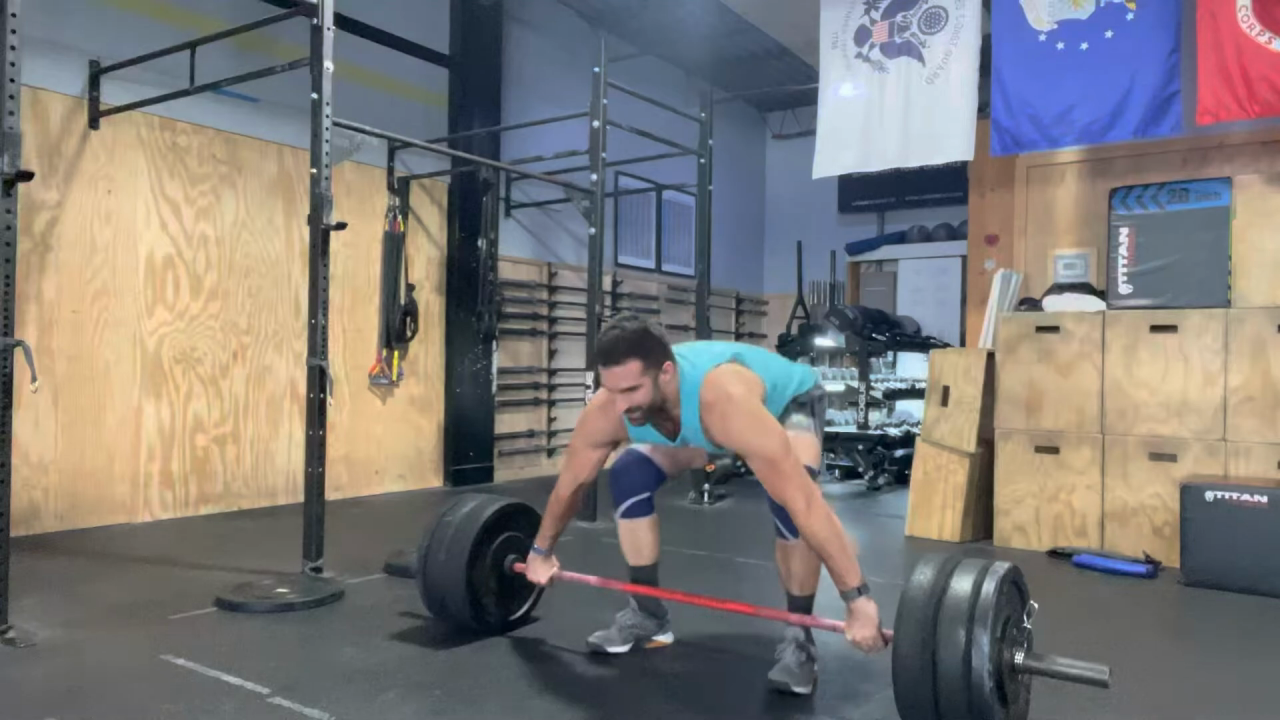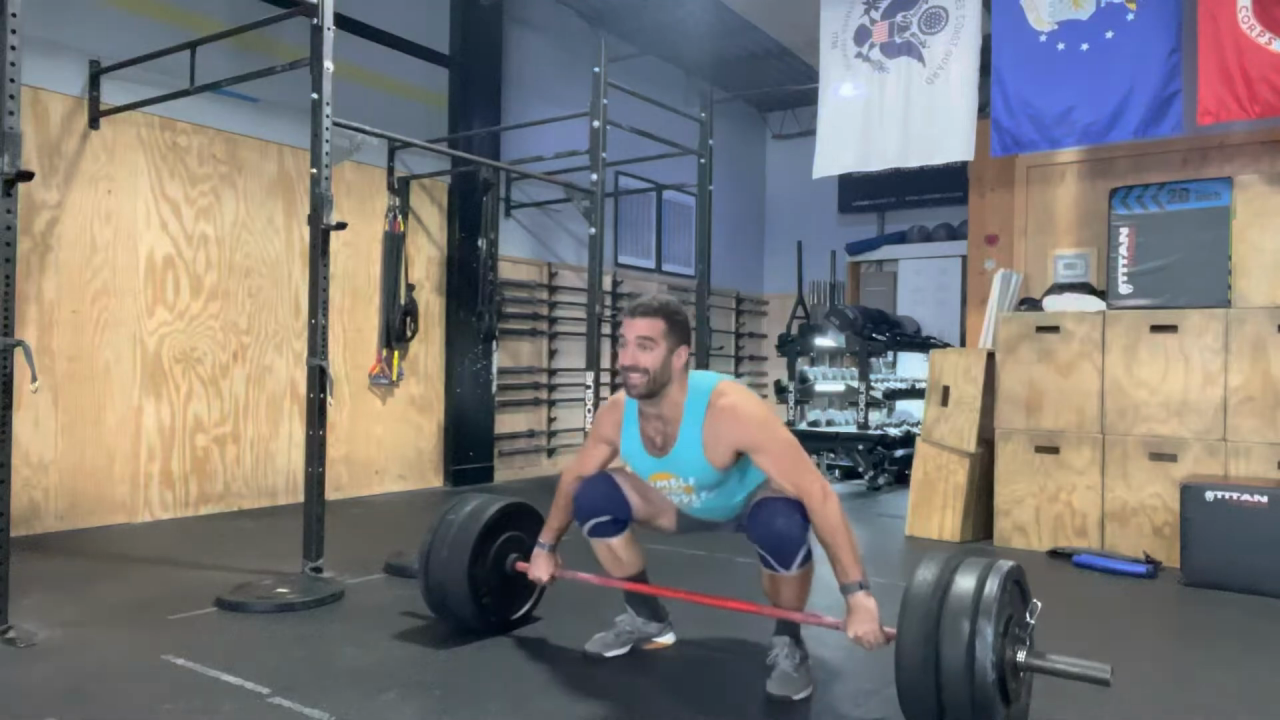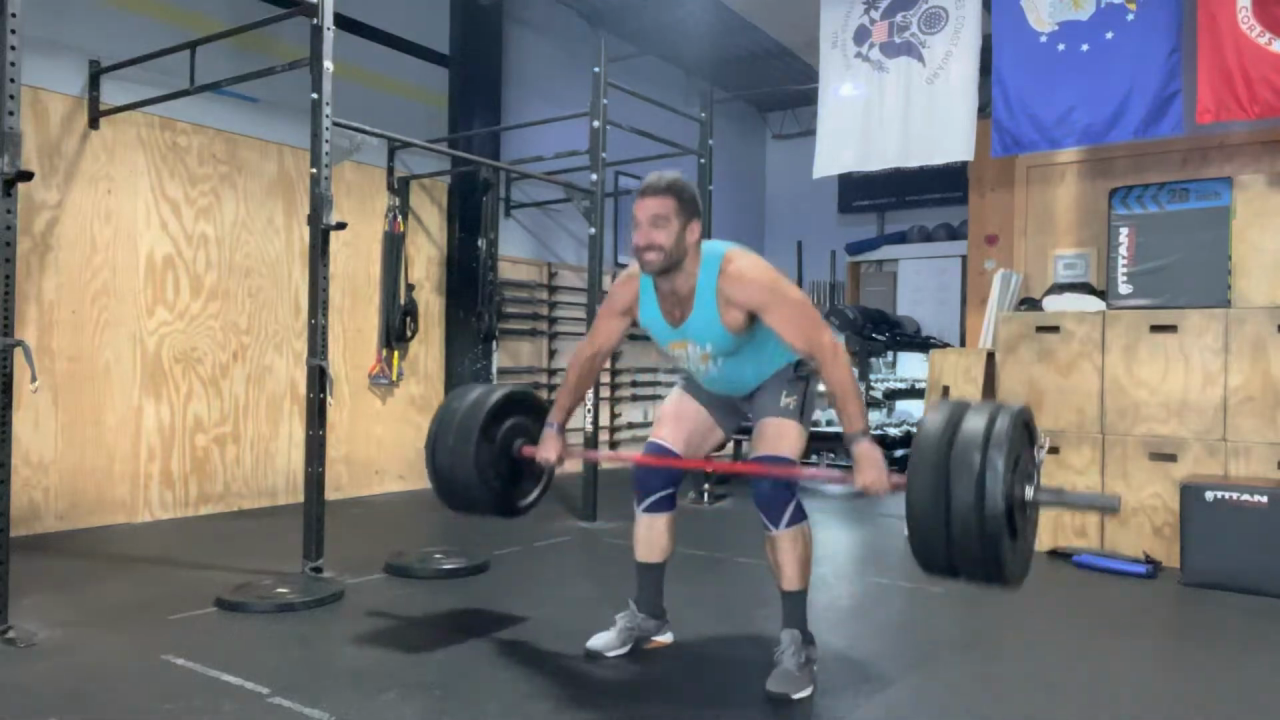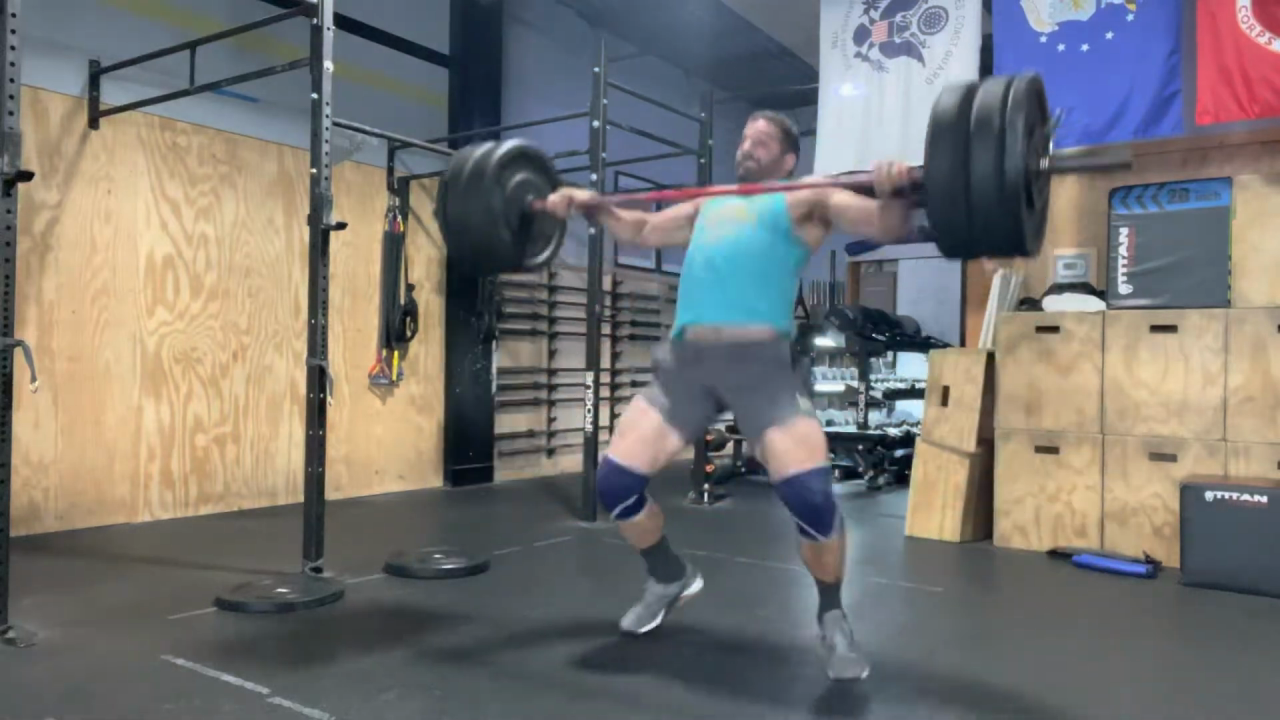
dt=0.5s
person 1, frame 1
left shoulder: (724, 399)
right shoulder: (606, 410)
left elbow: (804, 501)
right elbow: (571, 482)
left wrist: (858, 601)
right wrist: (541, 551)
left hip: (788, 400)
left knee: (787, 502)
right knee: (629, 478)
left ankle: (798, 639)
right ankle: (647, 615)
person 1, frame 2
left shoulder: (729, 410)
right shoulder: (616, 412)
left elbow: (817, 494)
right elbow: (576, 476)
left wrist: (858, 597)
right wrist: (545, 547)
left hip: (757, 496)
right hip: (688, 503)
left knee: (781, 529)
right knee: (592, 499)
left ankle: (788, 643)
right ankle: (646, 617)
person 1, frame 3
left shoulder: (739, 276)
right shoulder: (633, 286)
left elbow: (826, 348)
right elbow: (590, 354)
left wrist: (860, 441)
right wrist: (554, 426)
left hip: (778, 374)
right hip: (708, 383)
left knee: (772, 487)
right knee: (653, 479)
left ankle: (797, 642)
right ankle: (648, 619)
person 1, frame 4
left shoulder: (802, 198)
right shoulder: (710, 204)
left elbow: (882, 220)
right elbow: (639, 227)
left wrist: (893, 194)
right wrist: (587, 205)
left hip: (759, 360)
right hip: (687, 356)
left knee: (808, 496)
right knee: (616, 480)
left ankle: (832, 620)
right ankle: (670, 577)
